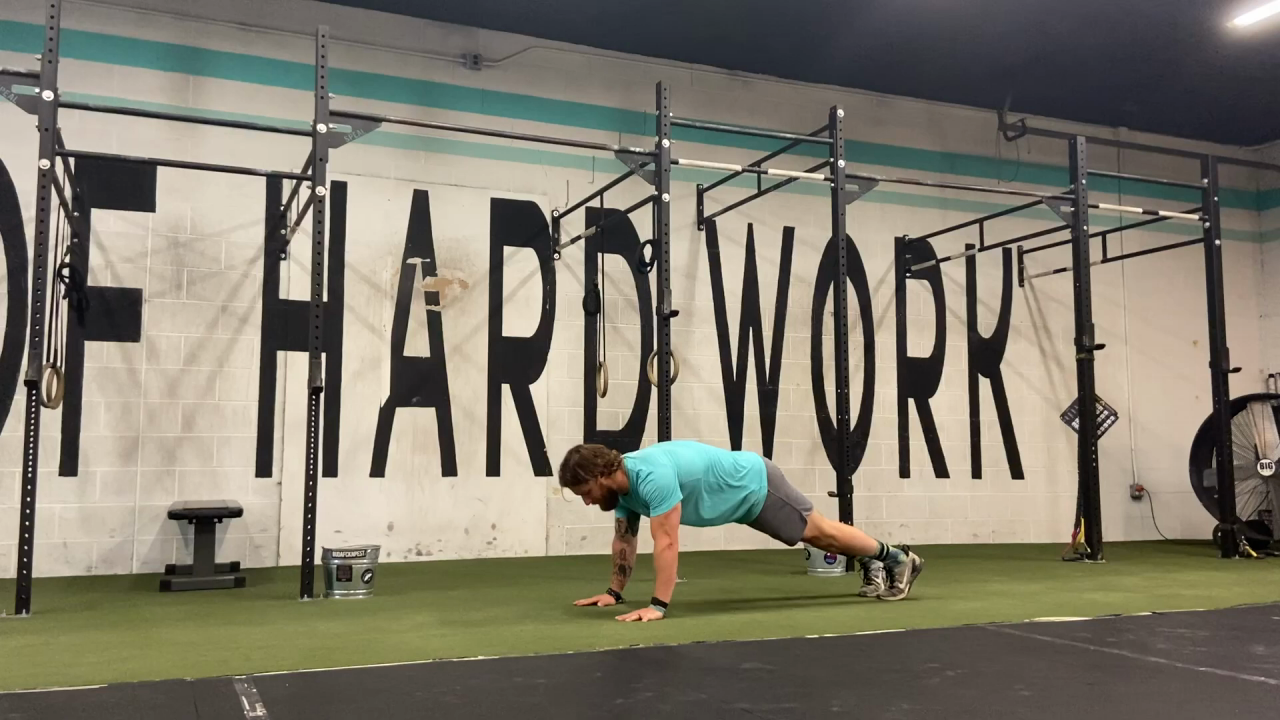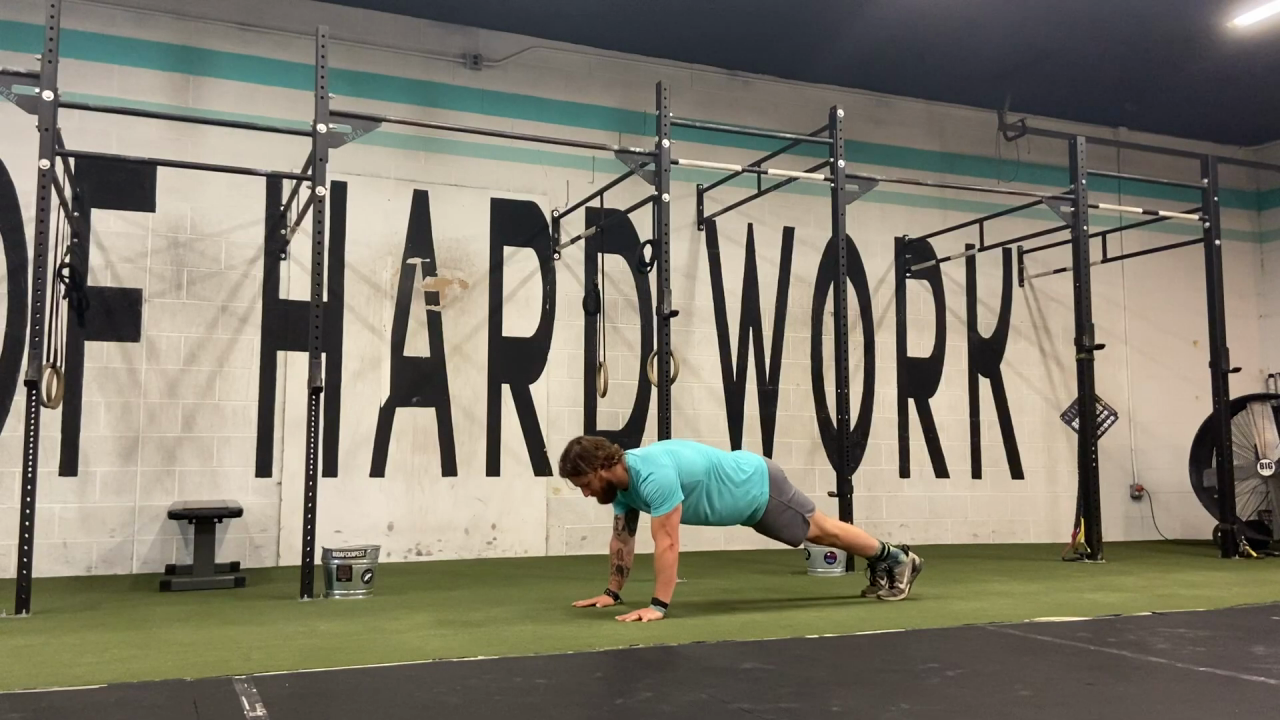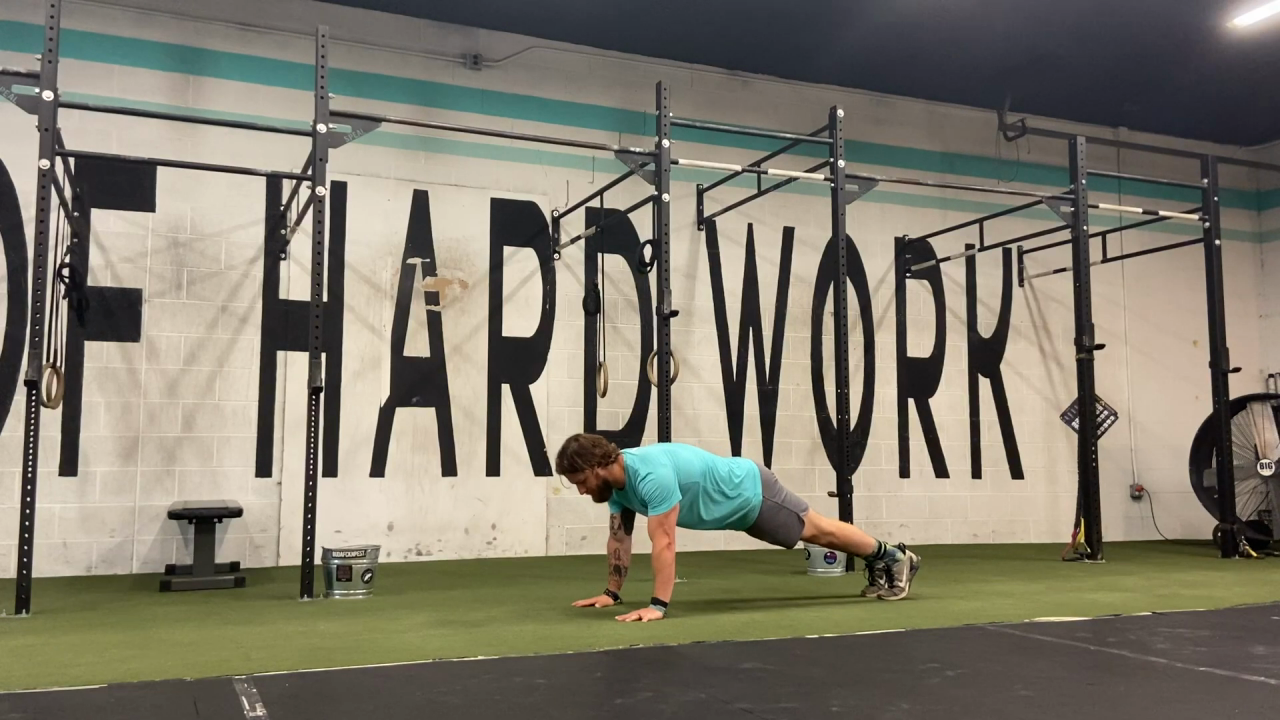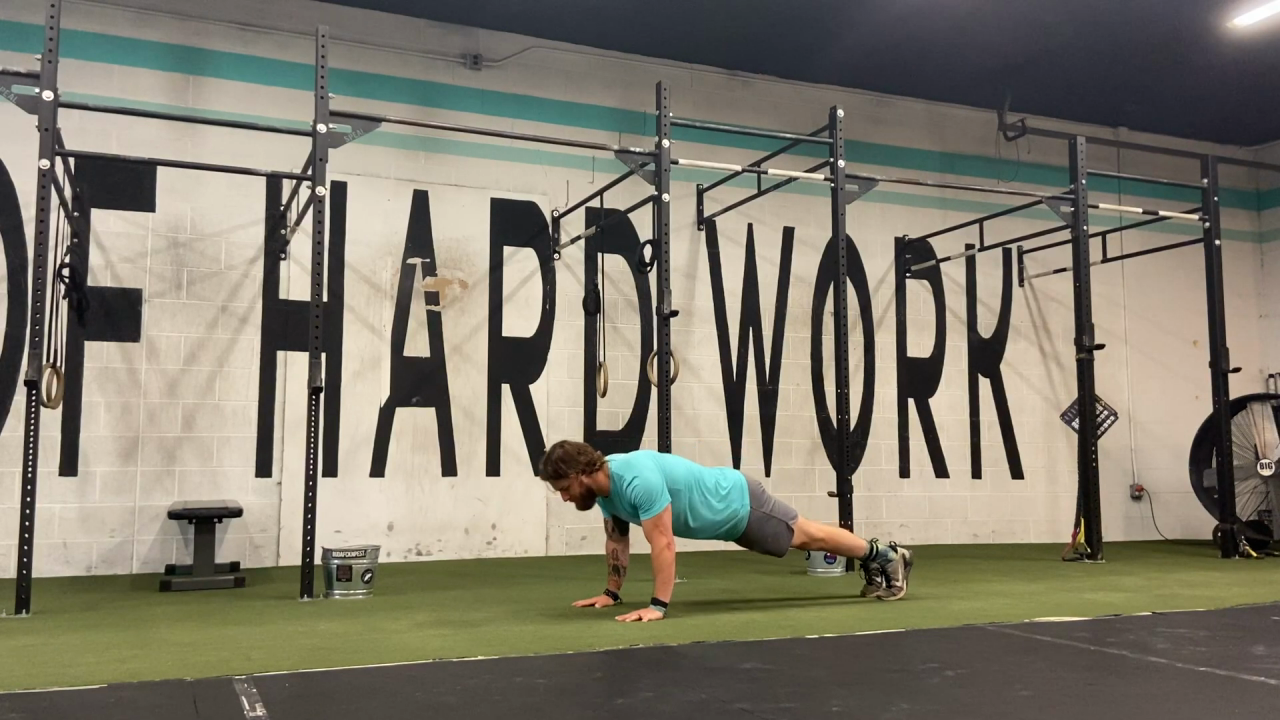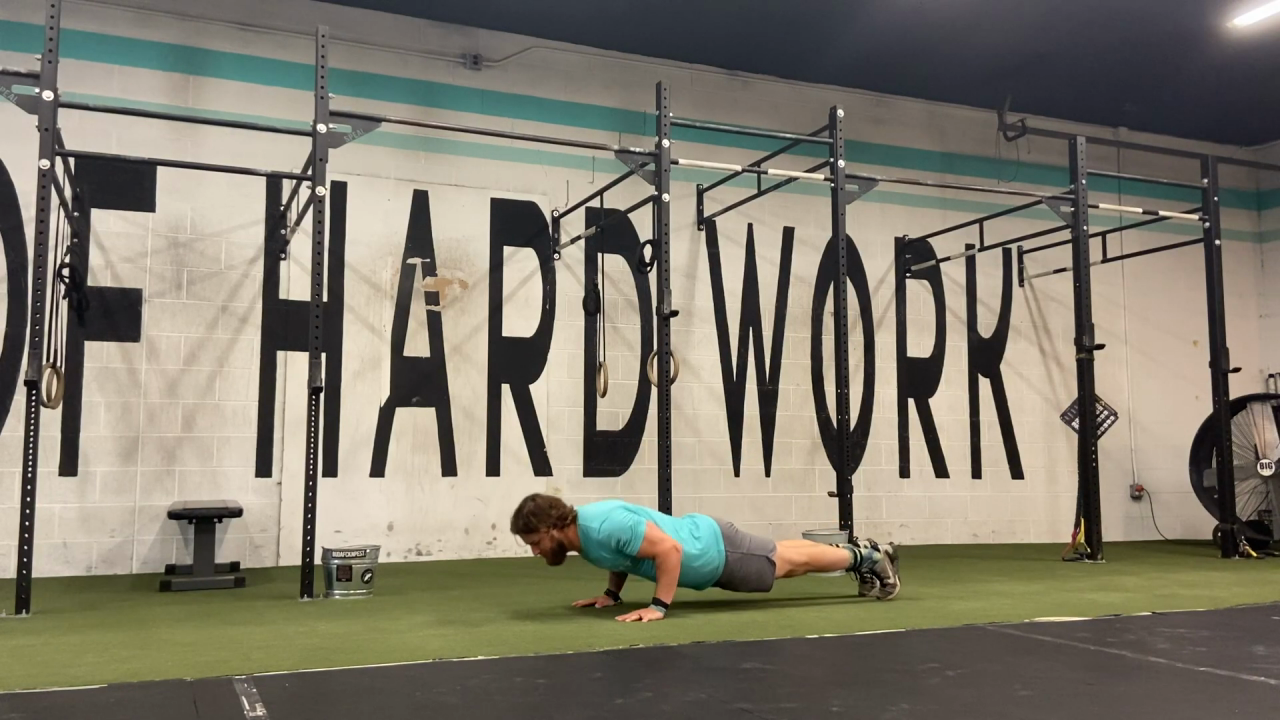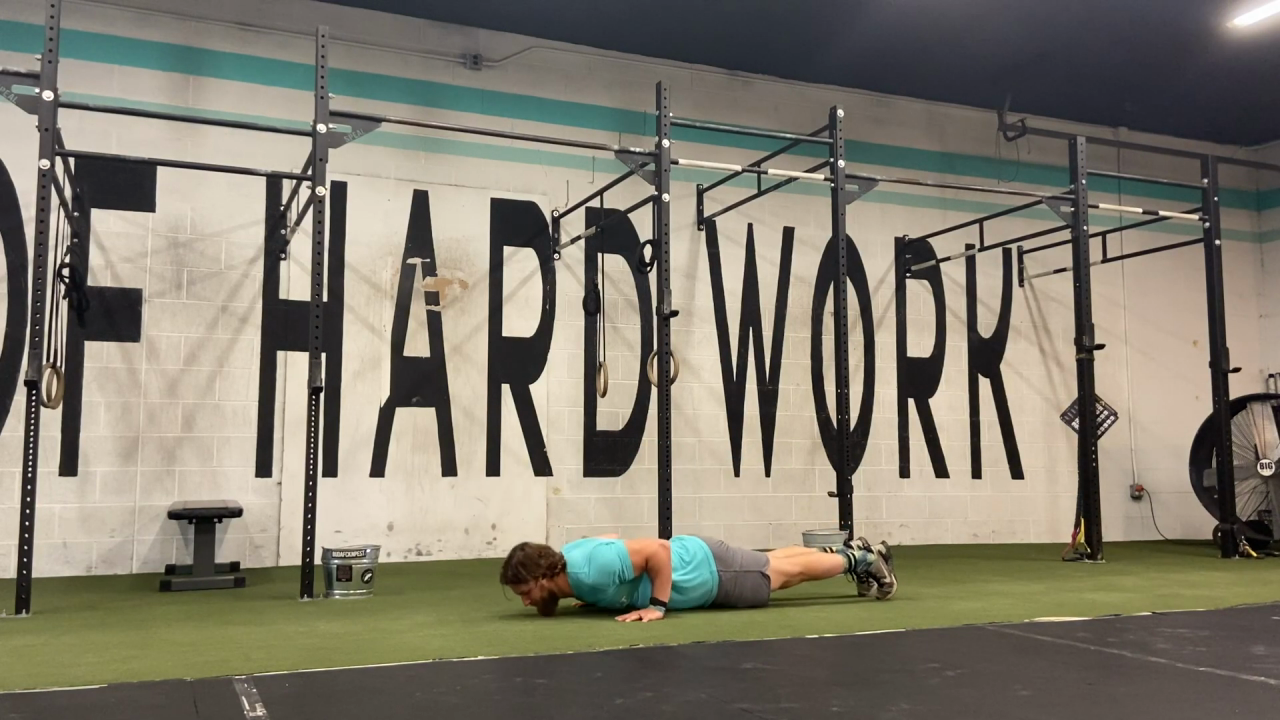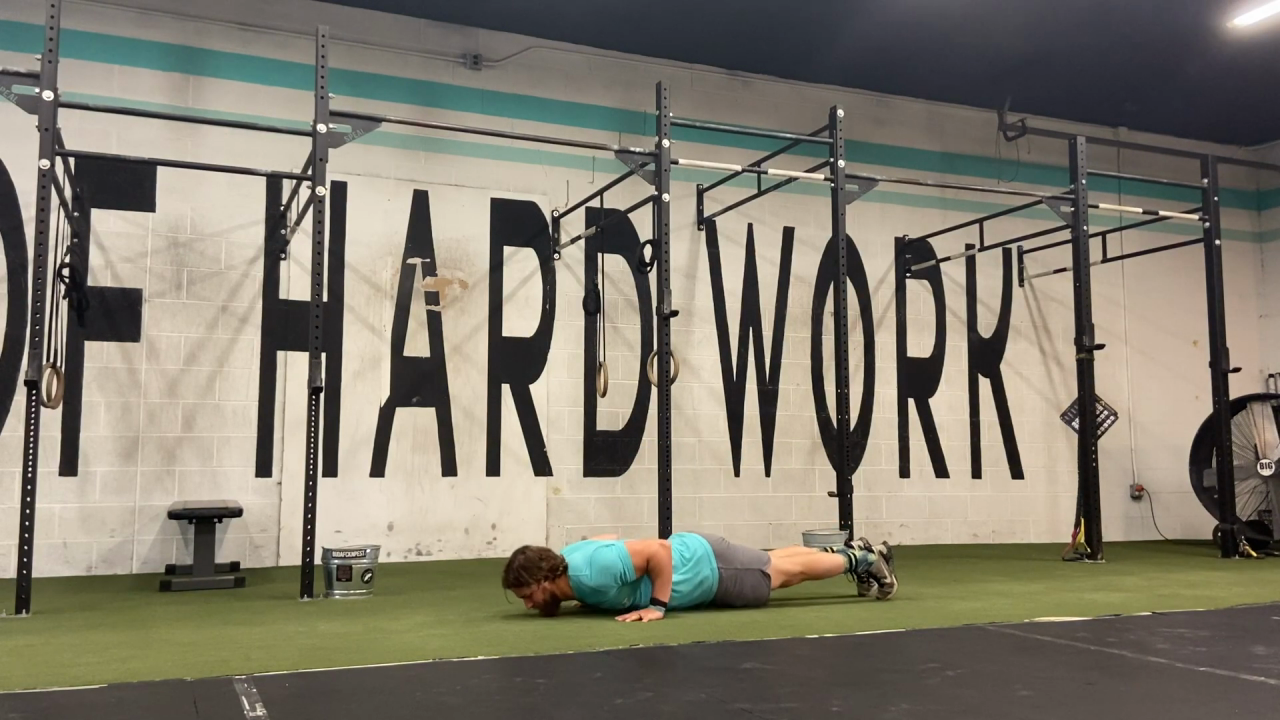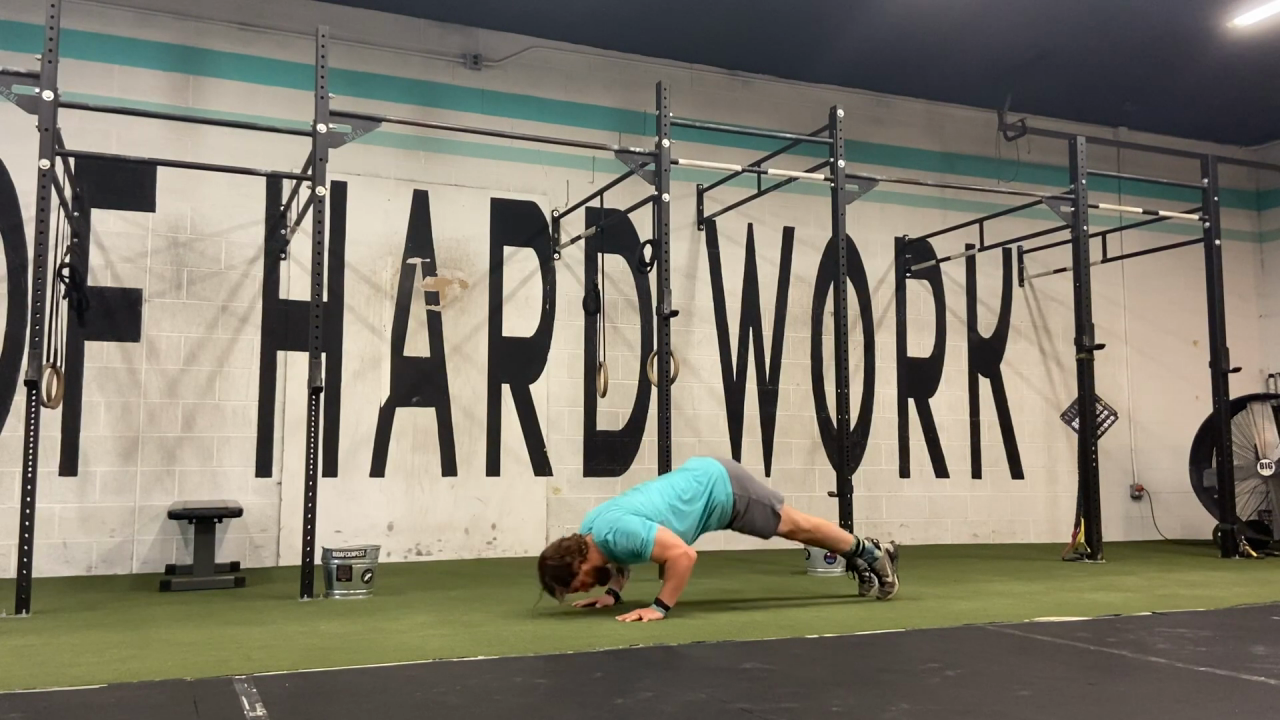
dt=0.5s
person 1, frame 1
left shoulder: (651, 476)
right shoulder: (622, 482)
left elbow: (666, 543)
right elbow: (625, 539)
left wrist: (658, 605)
right wrist: (614, 591)
left hip: (753, 485)
right hip: (739, 495)
left knee: (819, 530)
right knee: (811, 536)
left ankle: (896, 558)
right ankle: (872, 562)
person 1, frame 2
left shoulder: (653, 475)
right shoulder: (621, 478)
left elbow: (667, 544)
right elbow: (622, 537)
left wrist: (658, 605)
right wrist: (612, 592)
left hip: (757, 487)
right hip: (745, 494)
left knee: (823, 531)
right knee: (818, 534)
left ankle: (896, 559)
right ankle: (881, 563)
person 1, frame 3
left shoulder: (651, 475)
right shoulder: (616, 479)
left elbow: (664, 544)
right elbow: (619, 537)
left wrist: (658, 605)
right wrist: (612, 592)
left hip: (750, 492)
right hip: (737, 503)
left knee: (819, 531)
right knee: (815, 533)
left ankle: (894, 557)
right ankle: (880, 561)
person 1, frame 4
left shoulder: (638, 479)
right shoulder: (605, 484)
left elbow: (663, 544)
right elbow: (616, 539)
left wrist: (658, 604)
right wrist: (612, 591)
left hip: (738, 505)
right hip: (727, 510)
left knee: (809, 537)
right knee: (804, 539)
left ankle: (885, 556)
right ankle: (874, 558)
person 1, frame 5
left shoulder: (601, 529)
right shoulder: (581, 528)
left elbow: (670, 550)
left wrist: (659, 607)
right wrist: (611, 593)
left hip: (715, 551)
right hip: (700, 543)
left knee: (791, 562)
right knee: (784, 557)
left ankle: (870, 557)
right ankle: (857, 549)
person 1, frame 6
left shoulder: (590, 572)
right shoulder: (567, 557)
left elbow: (658, 549)
right elbow: (611, 538)
left wrist: (658, 605)
right wrist: (604, 596)
left hip: (709, 572)
right hip: (692, 557)
left knee: (787, 572)
right knee: (776, 564)
left ankle: (864, 558)
right ankle: (851, 551)
person 1, frame 7
left shoulder: (591, 574)
right shoulder: (566, 559)
left elbow: (659, 551)
right elbow: (611, 537)
left wrist: (658, 605)
right wrist: (606, 597)
left hip: (706, 568)
right hip: (692, 556)
left knee: (788, 571)
right knee: (779, 562)
left ankle: (866, 558)
right ankle: (849, 551)
person 1, frame 8
left shoulder: (615, 532)
right shoulder: (589, 529)
left elbow: (683, 555)
left wrist: (660, 606)
right wrist: (612, 593)
left hip: (720, 488)
right hip: (701, 479)
left knee: (795, 526)
right knee: (792, 528)
left ankle: (872, 553)
right ankle: (858, 558)
